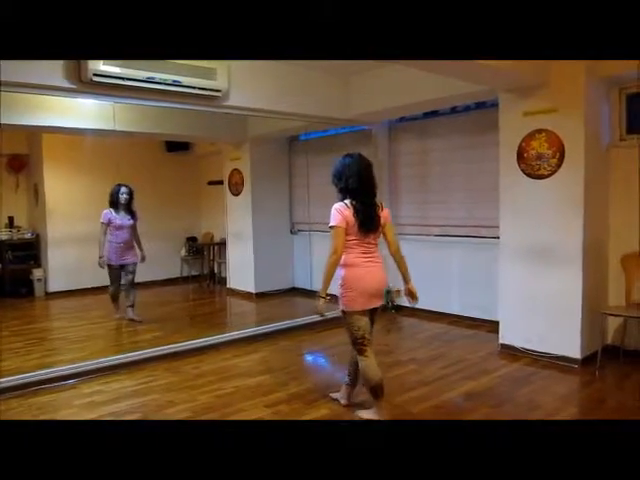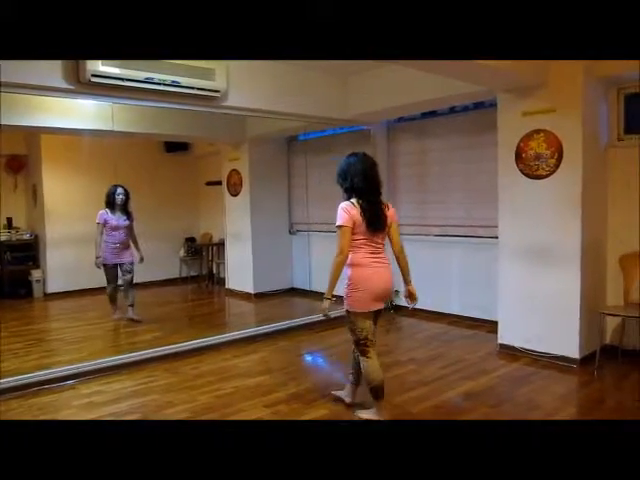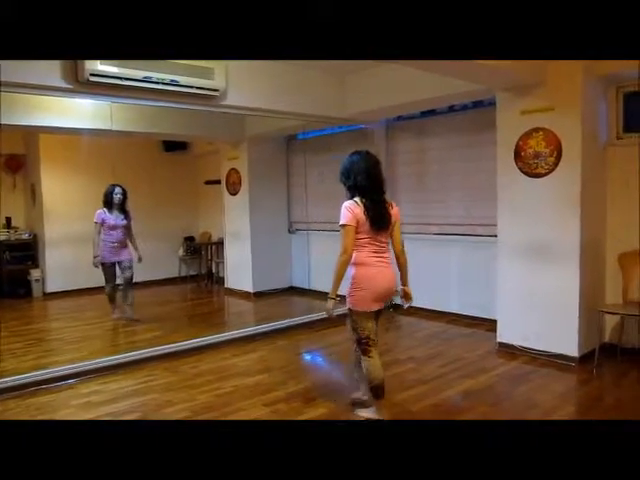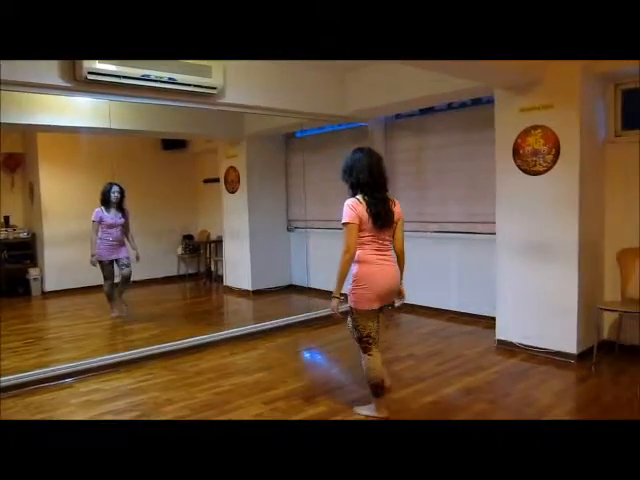
dt=0.1s
person 1, frame 1
left shoulder: (341, 209)
right shoulder: (380, 209)
left elbow: (336, 254)
right elbow: (395, 249)
left wrist: (323, 292)
right wrist: (407, 282)
left hip: (355, 281)
right hip: (377, 278)
left knee: (362, 345)
right knee: (360, 340)
left ankle: (379, 409)
right ankle: (346, 393)
person 1, frame 2
left shoulder: (347, 208)
right shoulder: (386, 209)
left elbow: (342, 254)
right elbow: (399, 250)
left wrist: (328, 294)
right wrist: (408, 283)
left hip: (362, 282)
right hip: (383, 279)
left knee: (366, 347)
right knee: (363, 340)
left ankle: (379, 410)
right ankle: (350, 391)
person 1, frame 3
left shoulder: (351, 207)
right shoulder: (390, 207)
left elbow: (346, 253)
right elbow: (399, 250)
left wrist: (332, 294)
right wrist: (405, 283)
left hip: (365, 280)
right hip: (388, 278)
left knee: (367, 345)
right knee: (363, 335)
left ankle: (378, 408)
right ankle: (365, 389)
person 1, frame 4
left shoulder: (353, 205)
right shoulder: (393, 204)
left elbow: (349, 251)
right elbow: (399, 248)
left wrist: (336, 293)
right wrist: (399, 281)
left hip: (367, 279)
right hip: (389, 276)
left knee: (368, 344)
right knee: (363, 332)
left ankle: (378, 406)
right ankle: (383, 377)
person 2, frame 1
left shoulder: (132, 214)
right shoulder: (107, 214)
right elbow: (103, 235)
left wrist: (141, 250)
right wrist: (101, 255)
left hip: (129, 252)
right hip: (113, 252)
left knee: (130, 281)
right knee: (115, 283)
left ankle: (130, 312)
right ankle: (117, 310)
person 2, frame 2
left shoulder: (128, 214)
right shoulder: (103, 214)
left elbow: (132, 234)
right elbow: (99, 236)
left wrist: (139, 251)
right wrist: (98, 255)
left hip: (125, 251)
right hip: (109, 252)
left knee: (129, 280)
right knee: (112, 284)
left ankle: (130, 311)
right ankle: (115, 310)
person 2, frame 3
left shoulder: (126, 214)
right shoulder: (101, 214)
left elbow: (130, 233)
right elbow: (96, 235)
left wrist: (137, 250)
right wrist: (95, 255)
left hip: (123, 250)
right hip: (107, 251)
left knee: (128, 276)
right knee: (110, 282)
left ankle: (128, 308)
right ankle: (114, 309)
person 2, frame 4
left shoulder: (124, 212)
right shoulder: (99, 212)
left elbow: (127, 232)
right elbow: (94, 234)
left wrist: (135, 249)
right wrist: (93, 253)
left hip: (120, 248)
right hip: (104, 249)
left knee: (127, 273)
right knee: (109, 280)
left ankle: (119, 296)
right ankle: (113, 308)
